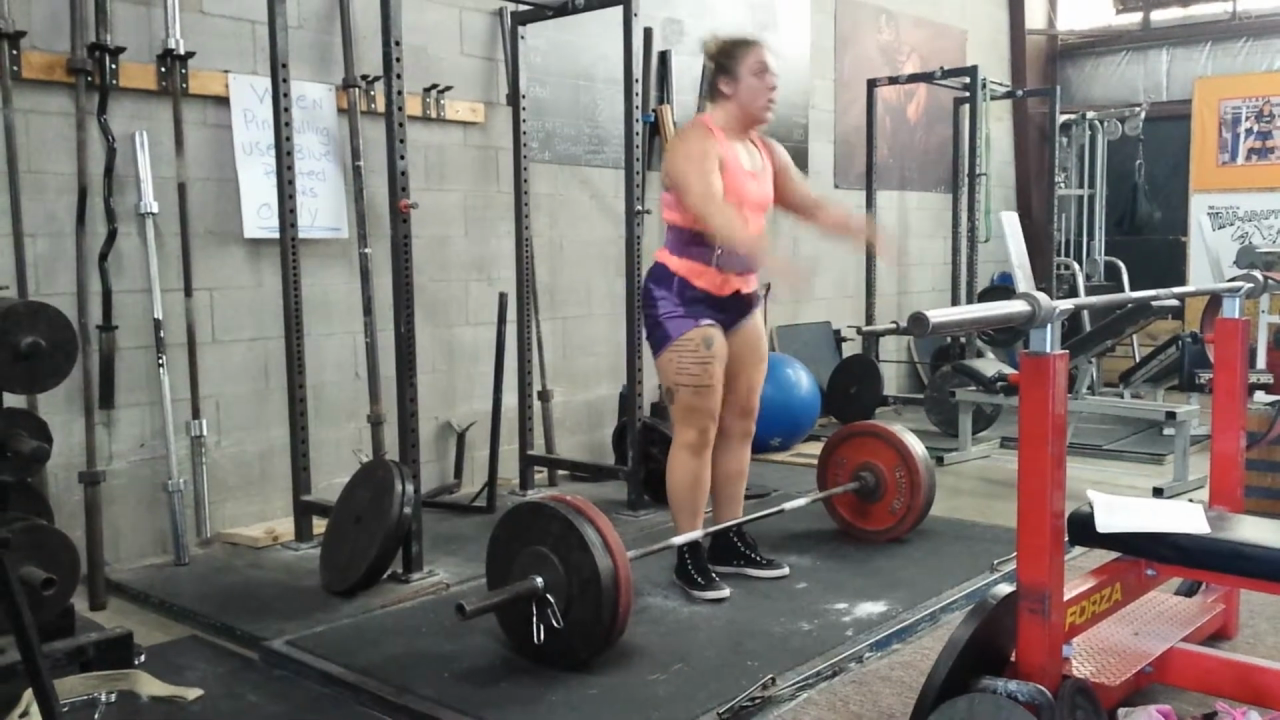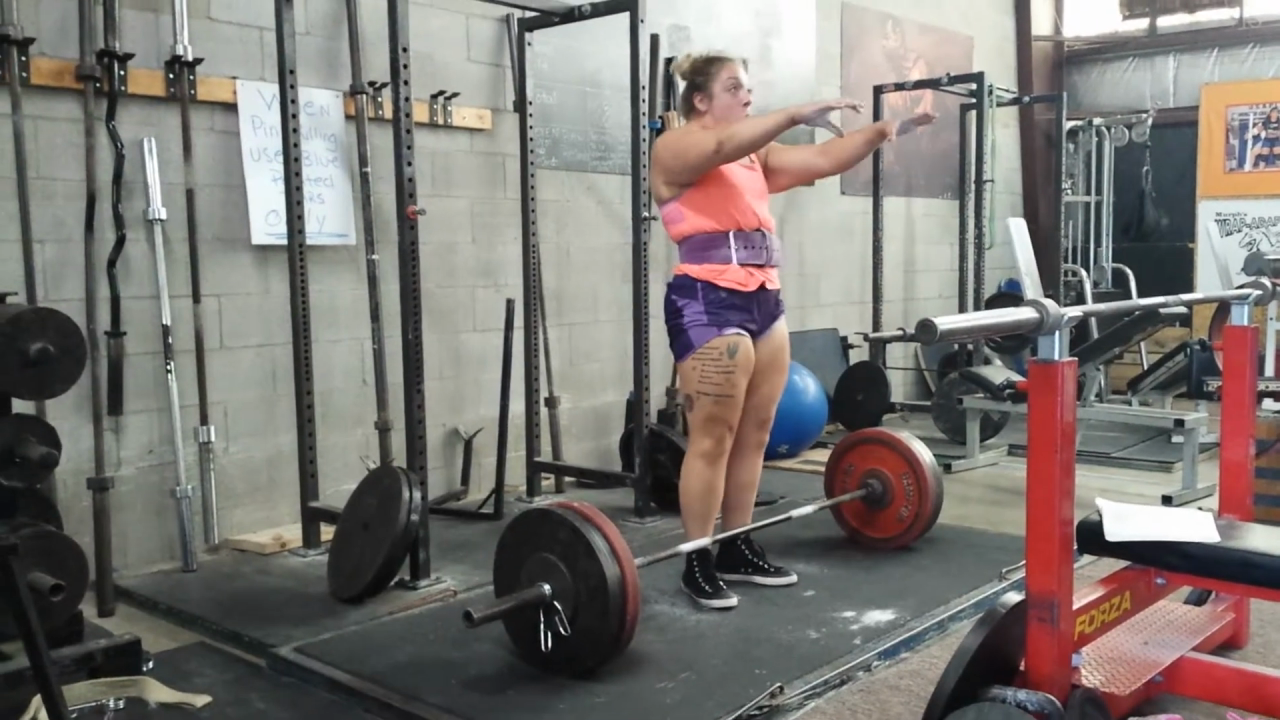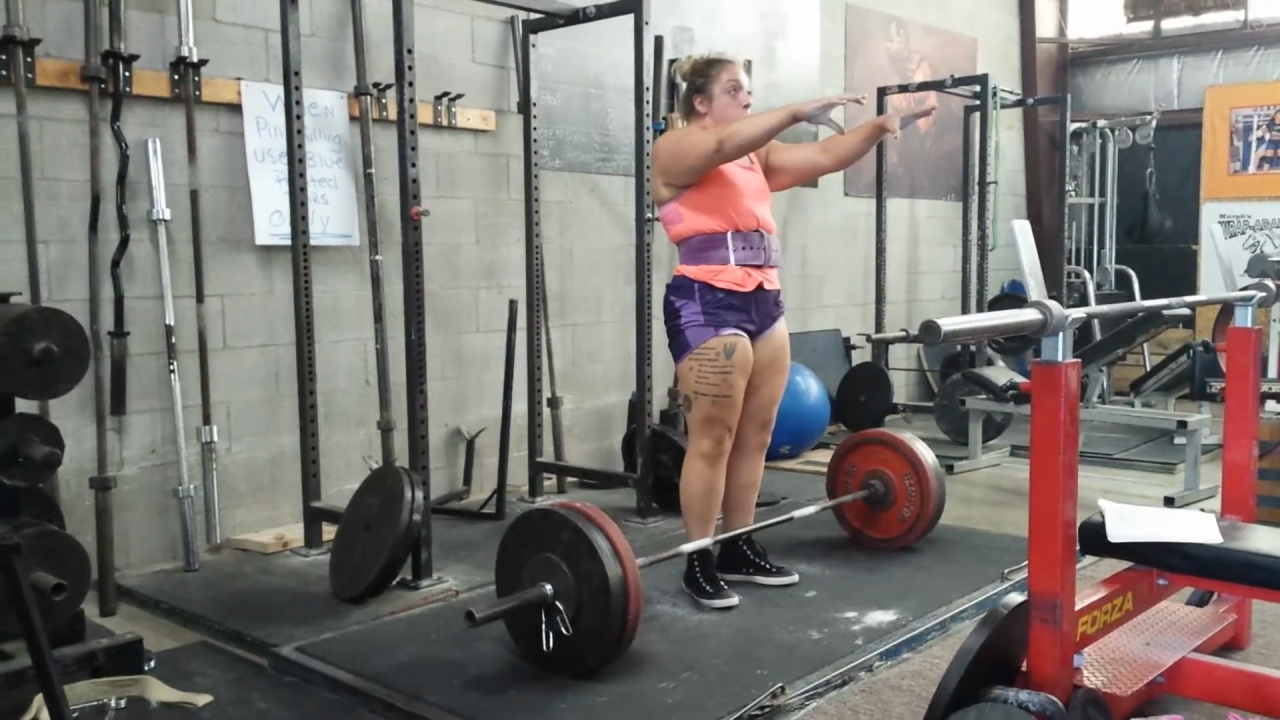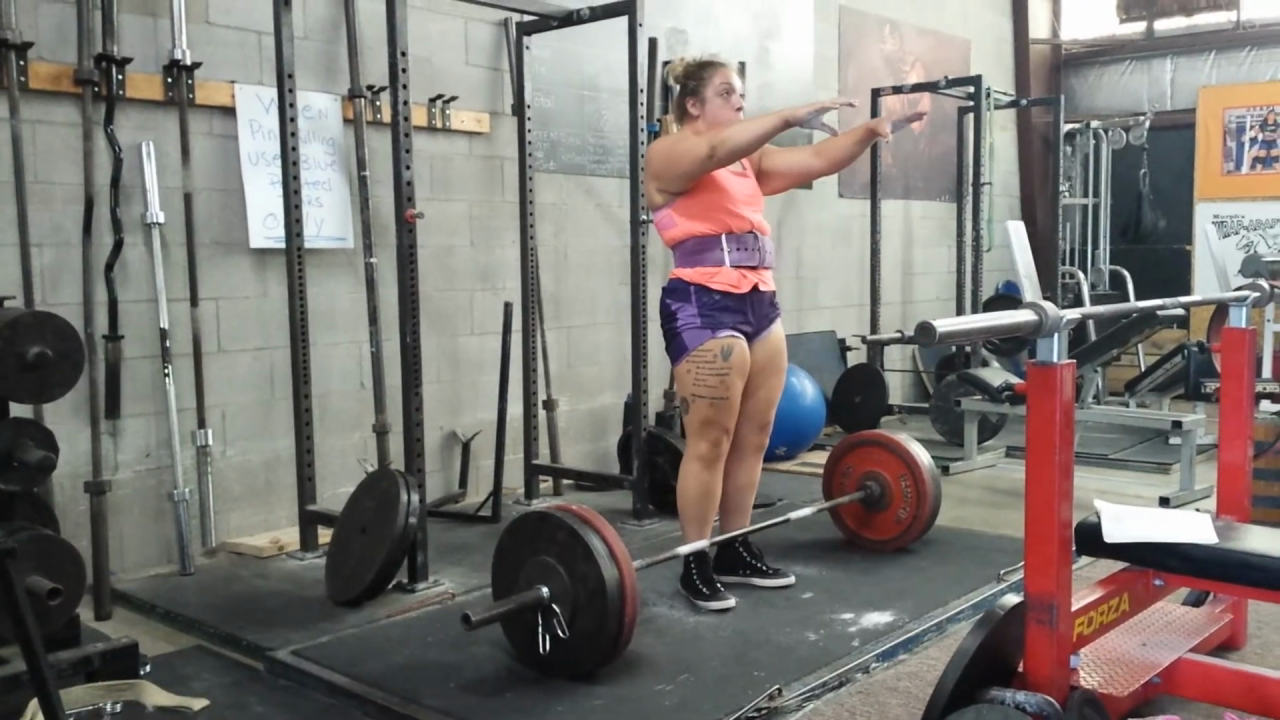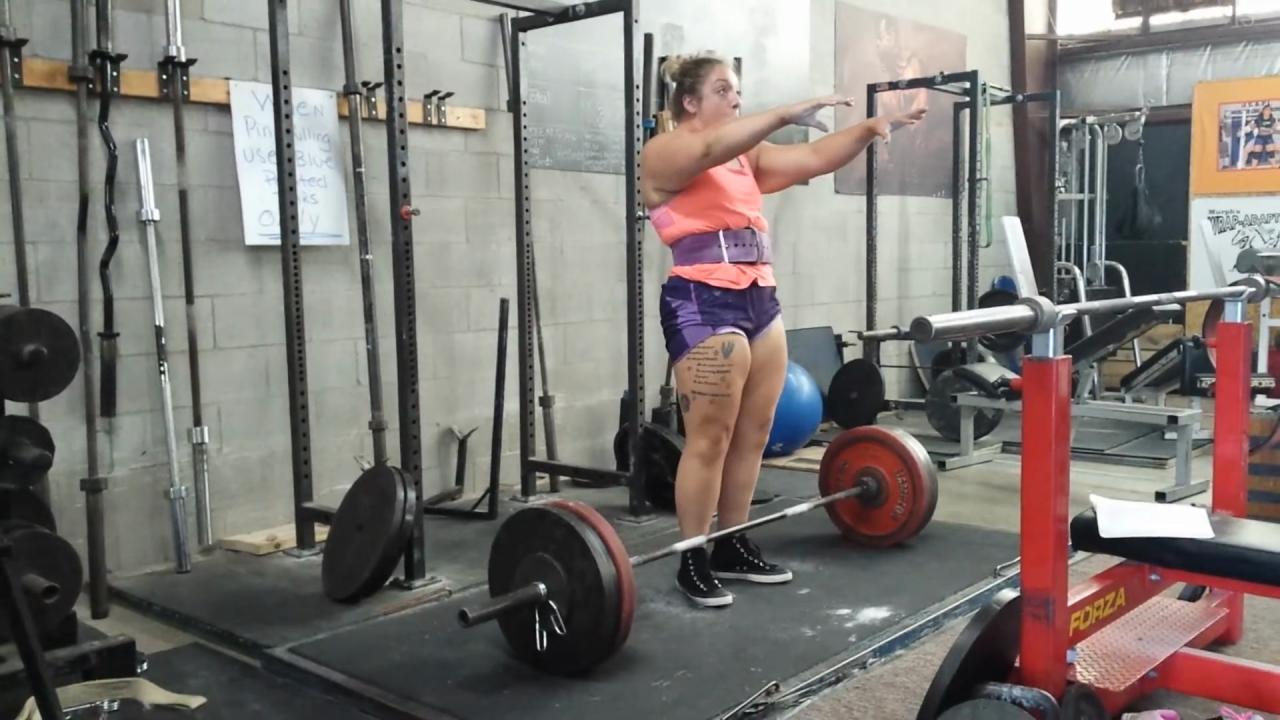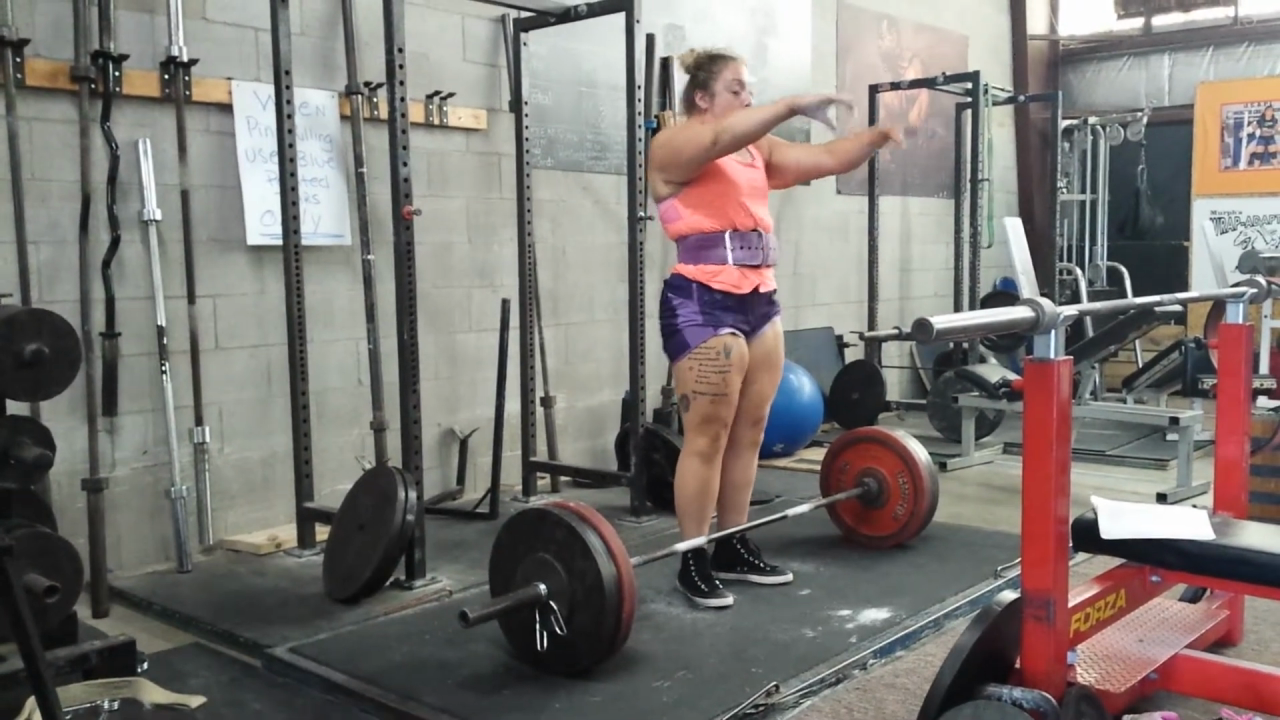
dt=0.3s
person 1, frame 1
left shoulder: (763, 149)
right shoulder: (697, 140)
left elbow: (809, 204)
right elbow: (713, 213)
left wrist: (862, 228)
right wrist: (753, 248)
left hip: (739, 298)
right hip: (683, 298)
left knee: (741, 424)
right knee: (697, 430)
left ankle: (728, 540)
right ankle: (689, 554)
person 1, frame 2
left shoulder: (754, 155)
right shoulder: (674, 148)
left elbow: (823, 160)
right elbow: (723, 145)
left wrist: (878, 132)
right wrist: (796, 115)
left hip: (764, 301)
right hip: (708, 302)
left knee: (753, 434)
right knee: (712, 438)
left ankle: (738, 549)
right ankle: (697, 563)
person 1, frame 3
left shoulder: (755, 157)
right shoulder: (674, 148)
left elbow: (823, 157)
right elbow: (724, 144)
left wrist: (877, 128)
right wrist: (797, 111)
left hip: (764, 301)
right hip: (707, 303)
left knee: (755, 435)
right knee: (712, 439)
left ankle: (739, 549)
right ankle: (698, 562)
person 1, frame 4
left shoulder: (747, 159)
right shoulder: (667, 153)
left elbow: (816, 160)
right elbow: (716, 151)
left wrist: (870, 130)
right wrist: (790, 116)
left hip: (760, 303)
right hip: (704, 306)
left knee: (753, 437)
right knee: (709, 441)
left ankle: (736, 551)
right ankle: (695, 565)
person 1, frame 5
left shoulder: (745, 156)
right shoulder: (664, 152)
left elbow: (813, 160)
right elbow: (711, 149)
left wrist: (869, 130)
right wrist: (786, 114)
left hip: (760, 300)
right hip: (703, 303)
left knee: (753, 435)
right knee: (709, 439)
left ankle: (732, 547)
right ankle: (692, 561)
person 1, frame 6
left shoulder: (756, 150)
right shoulder: (673, 145)
left elbow: (822, 160)
right elbow: (719, 138)
left wrist: (879, 135)
right wrist: (792, 106)
left hip: (756, 302)
right hip: (700, 306)
left knee: (747, 434)
right knee: (708, 438)
left ankle: (733, 546)
right ankle: (695, 560)
